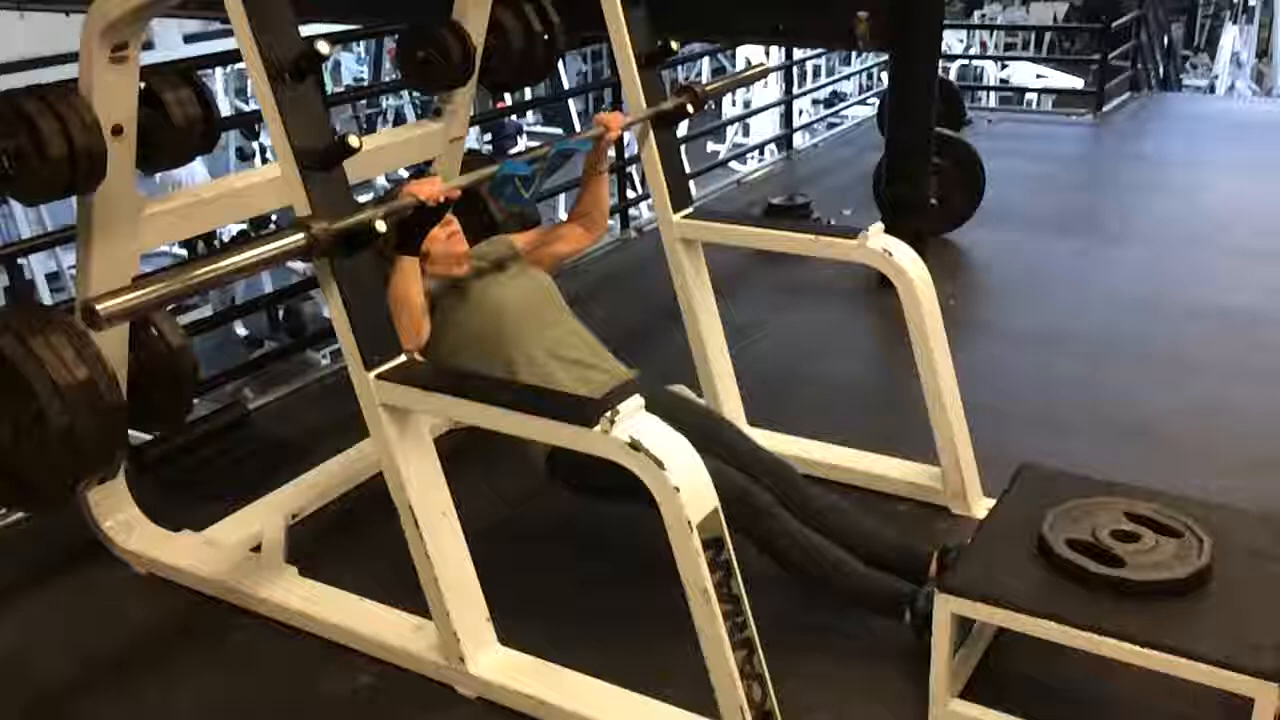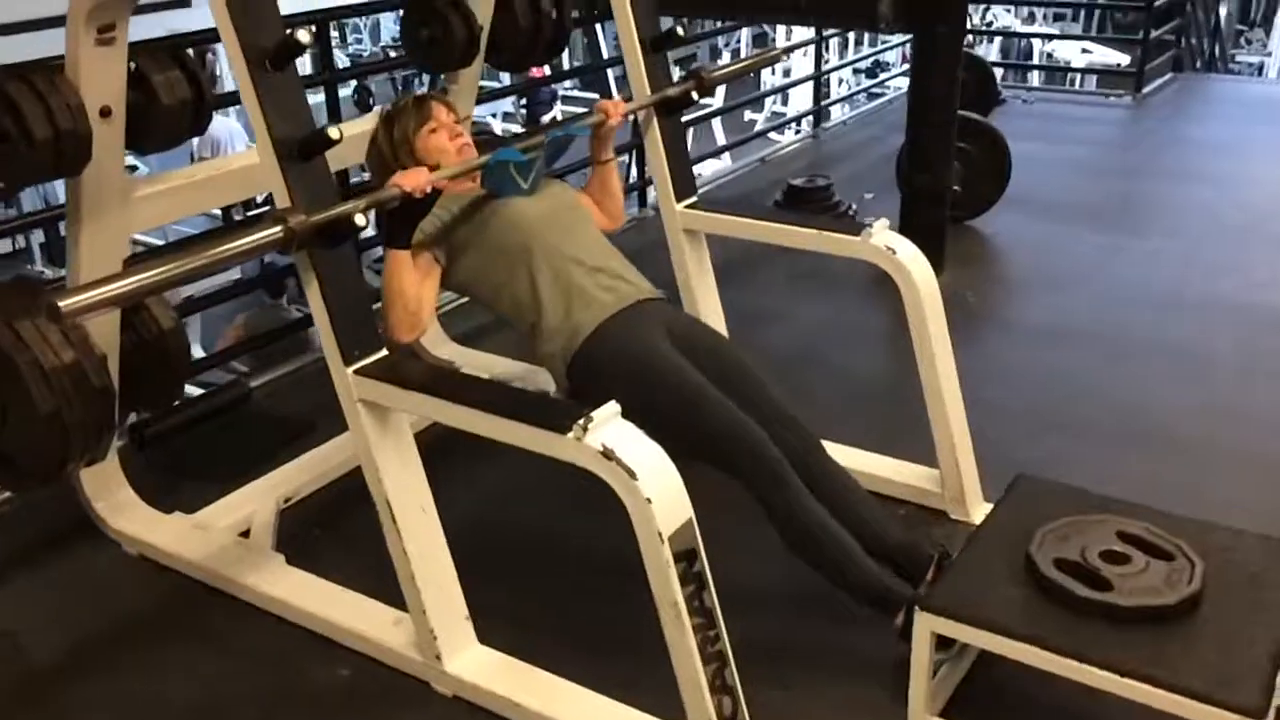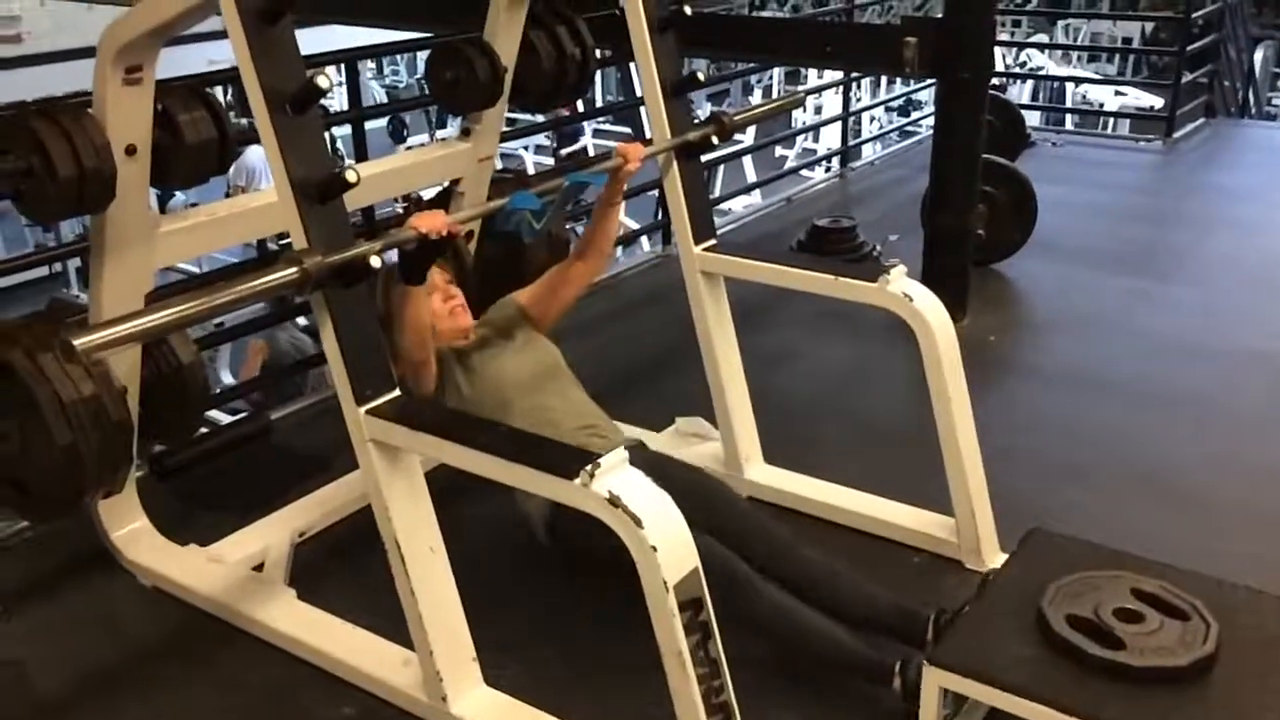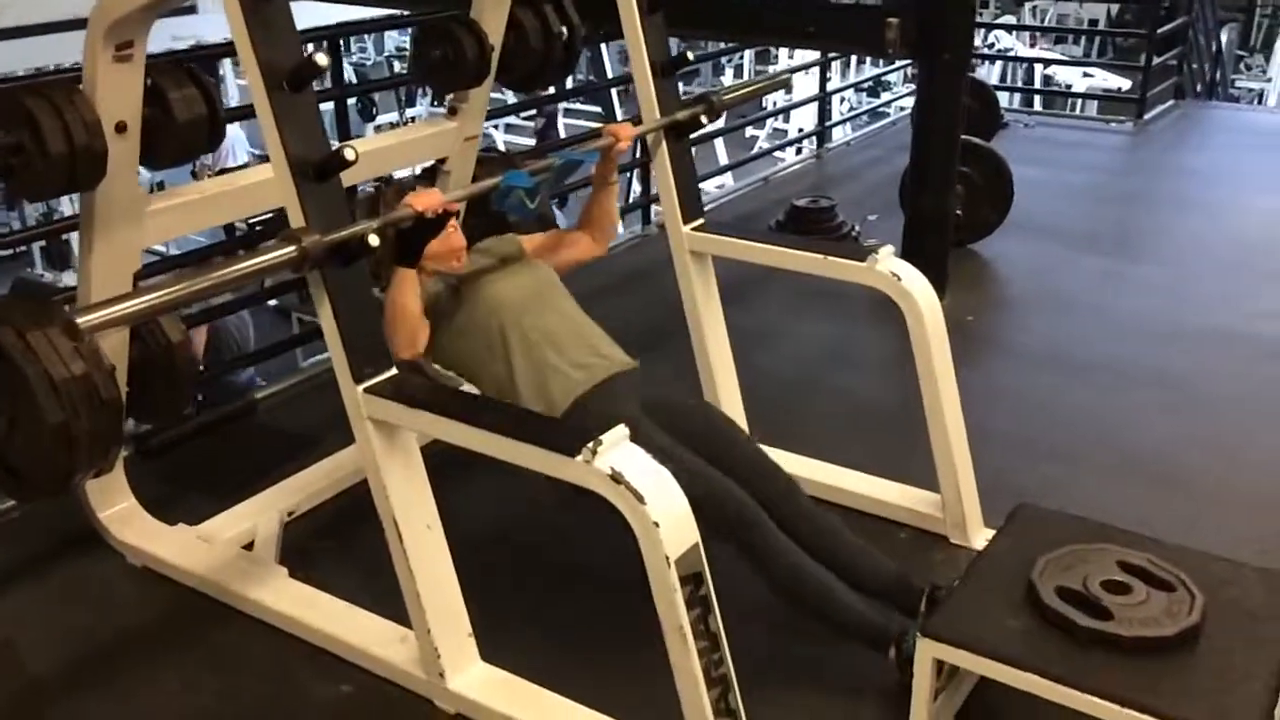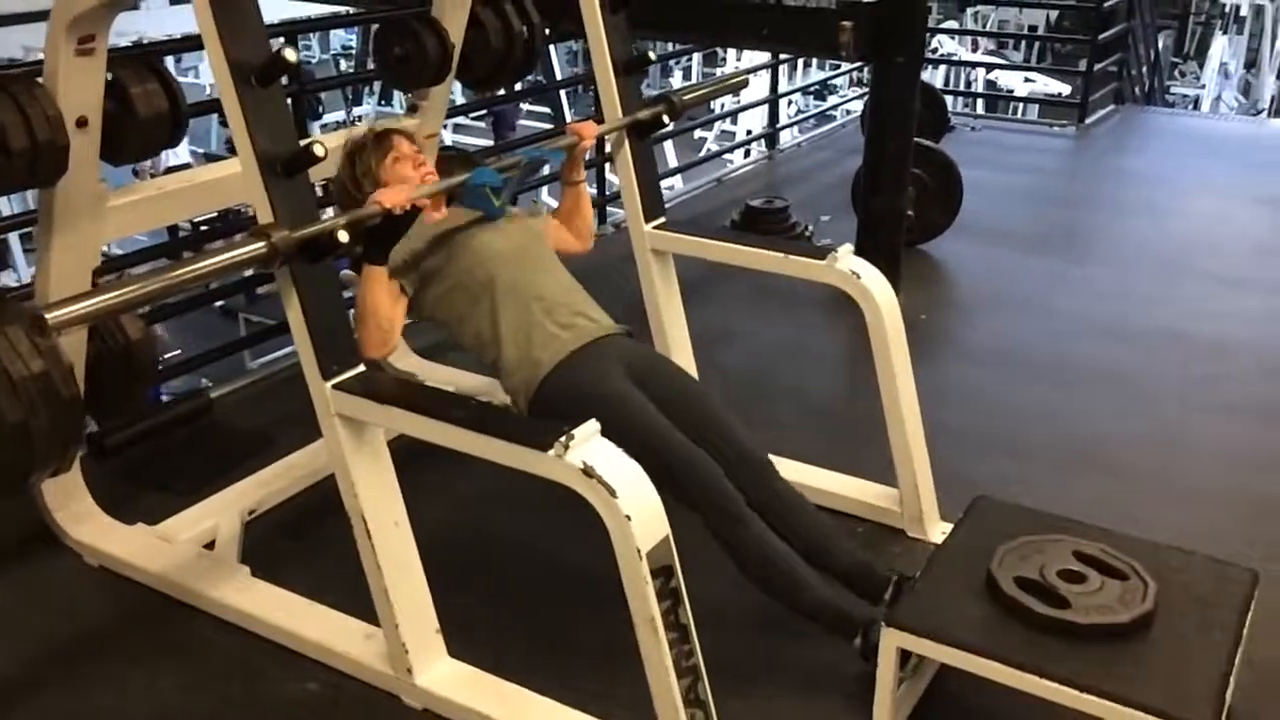
dt=0.5s
person 1, frame 1
left shoulder: (495, 253)
right shoulder: (428, 299)
left elbow: (585, 228)
right elbow: (407, 343)
left wrist: (599, 156)
right wrist: (410, 241)
left hip: (627, 389)
left knee: (776, 476)
right knee: (743, 502)
left ankle: (929, 565)
right ankle: (910, 604)
person 1, frame 2
right shoulder: (435, 225)
left elbow: (609, 217)
right elbow: (405, 330)
left wrist: (602, 141)
right wrist: (398, 225)
left hip: (660, 315)
right hip: (604, 347)
left knee: (798, 446)
right knee: (763, 466)
left ankle: (926, 566)
right ankle: (902, 606)
person 1, frame 3
left shoulder: (504, 327)
right shoulder: (437, 378)
left elbow: (586, 267)
right elbow: (414, 351)
left wrist: (612, 192)
right wrist: (412, 263)
left hip: (629, 459)
left knee: (770, 543)
right knee: (726, 576)
left ankle: (928, 625)
right ankle: (898, 672)
person 1, frame 4
left shoulder: (497, 252)
right shoulder: (430, 300)
left elbow: (591, 238)
right elbow: (404, 348)
left wrist: (607, 165)
right wrist: (408, 245)
left hip: (631, 383)
right hip: (579, 418)
left knee: (776, 492)
right knee: (739, 517)
left ankle: (920, 599)
right ankle: (898, 640)
person 1, frame 5
left shoulder: (480, 214)
right shoulder: (404, 253)
left elbow: (577, 236)
right elbow: (376, 348)
left wrist: (574, 163)
right wrist: (379, 240)
left hip: (618, 348)
right hip: (560, 381)
left knee: (753, 472)
right knee: (716, 496)
left ankle: (887, 590)
right ankle: (864, 628)
